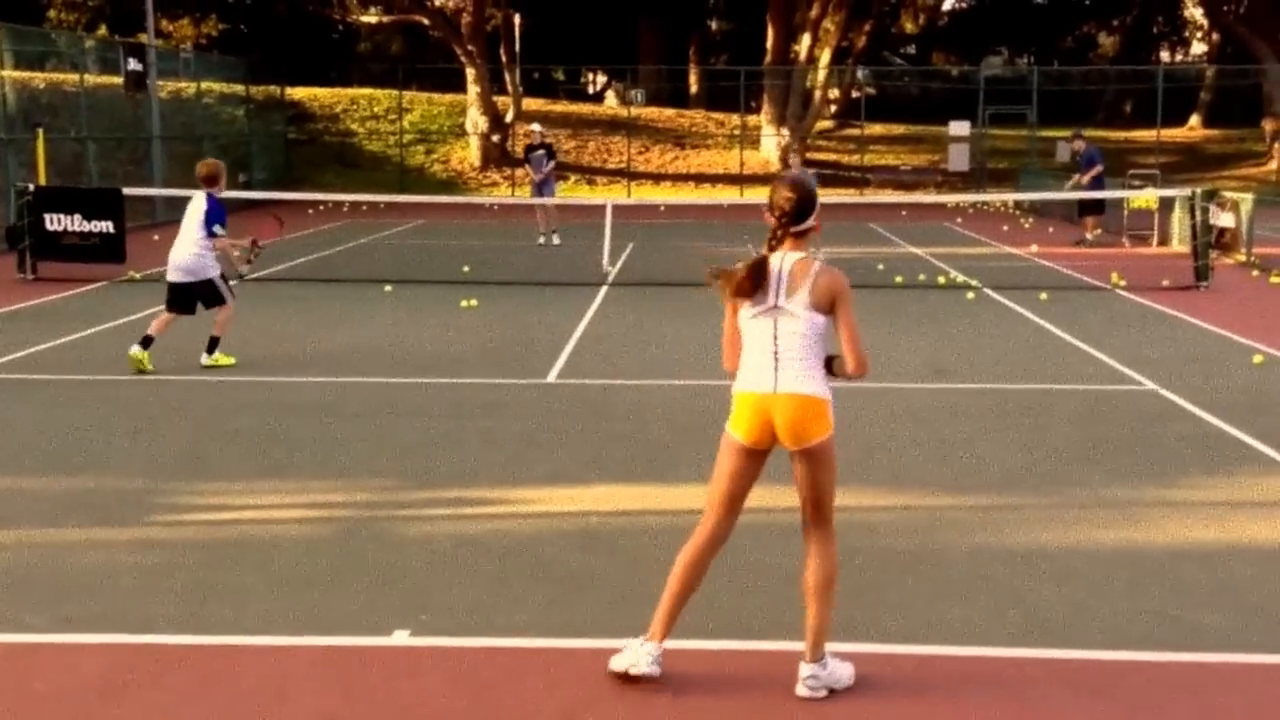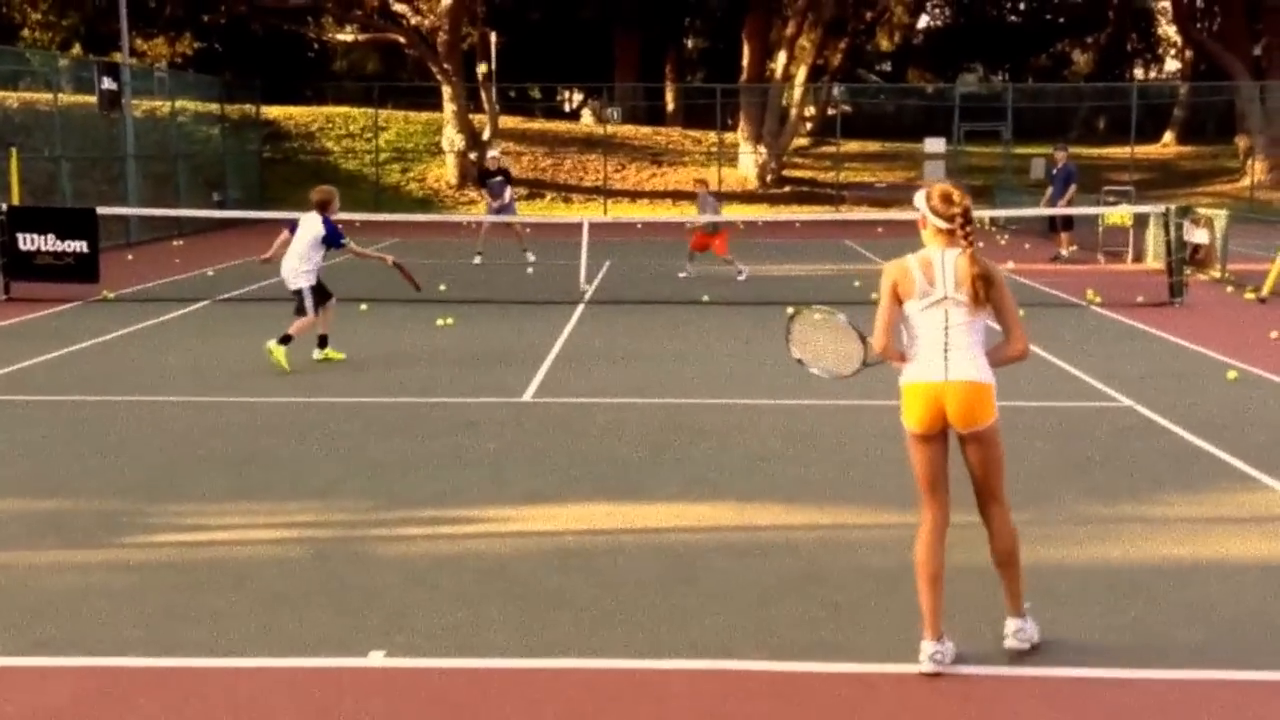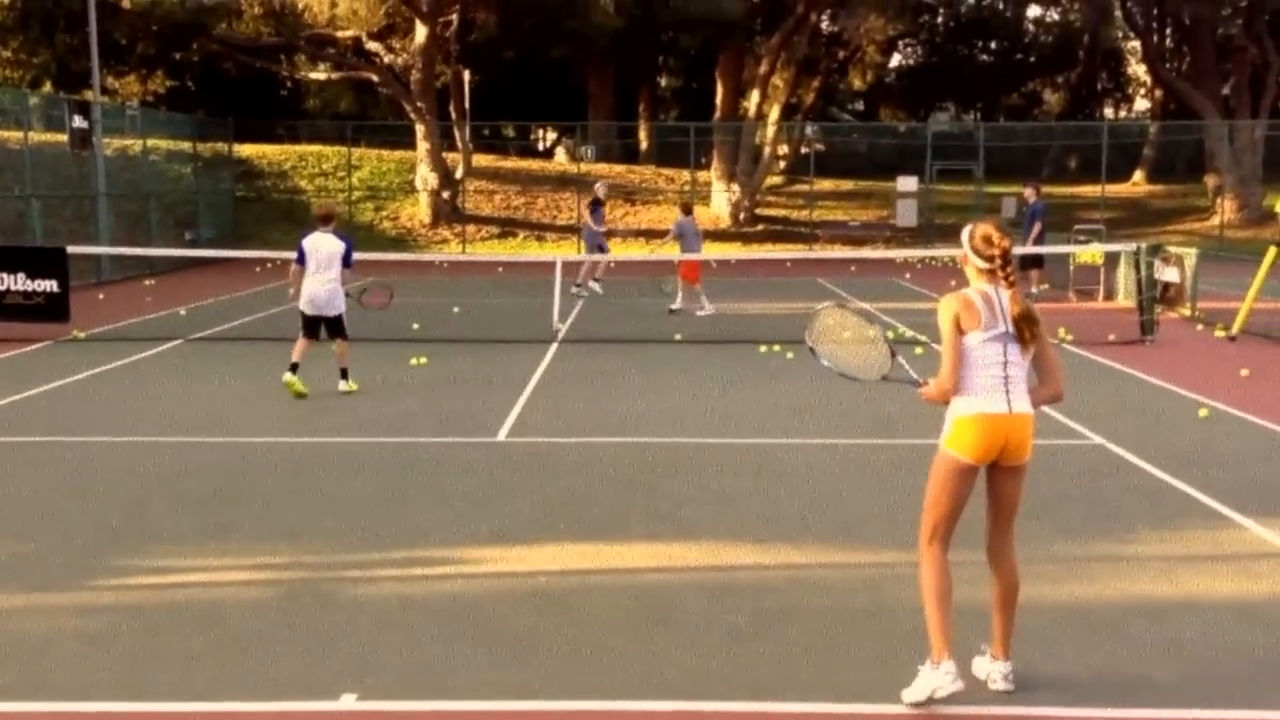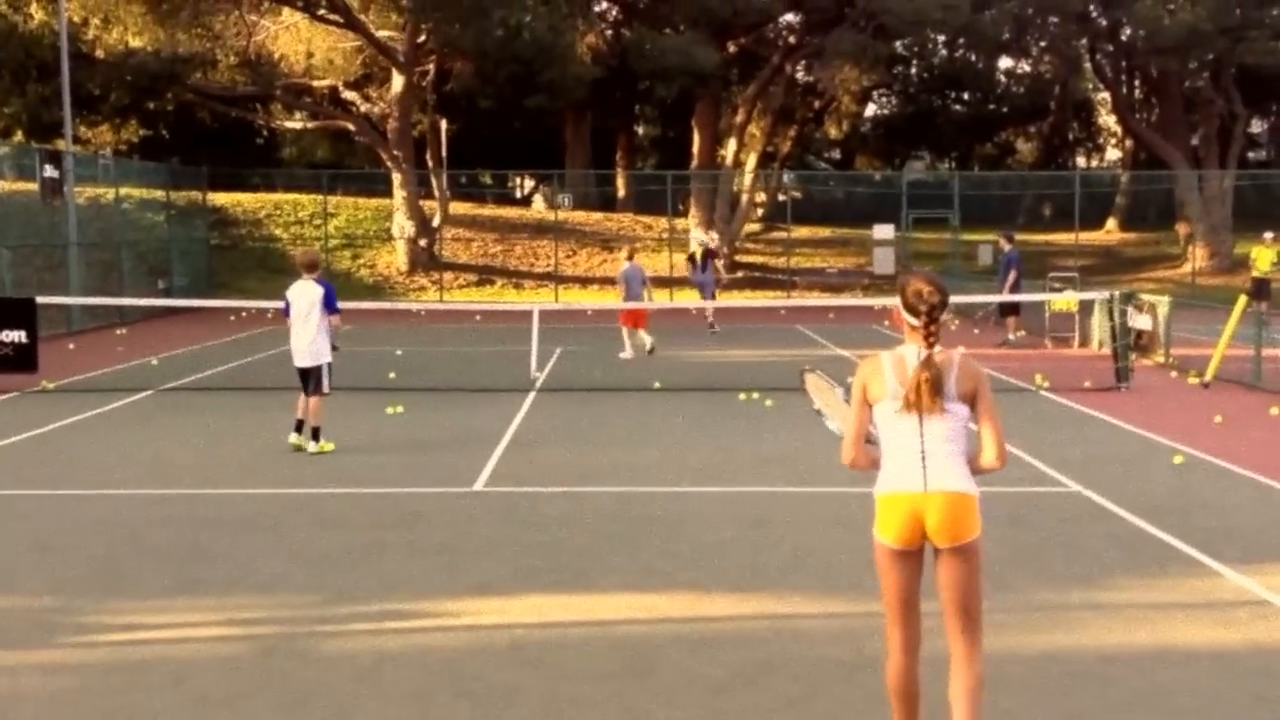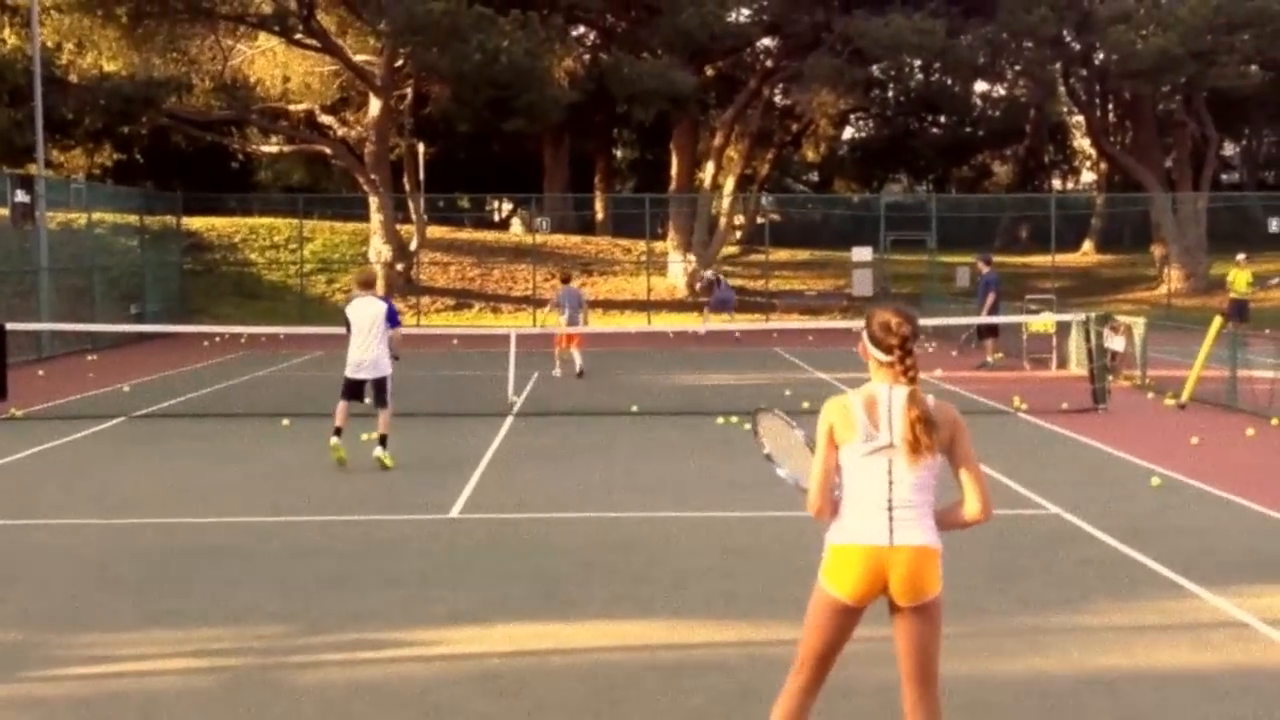
dt=1s
person 1, frame 1
left shoulder: (739, 275)
right shoulder: (830, 280)
right elbow: (856, 366)
left hip: (750, 405)
right hip: (807, 407)
left knee: (712, 529)
right knee: (819, 534)
left ankle: (650, 647)
right ankle: (815, 663)
person 1, frame 2
left shoulder: (898, 271)
right shoulder: (985, 272)
left elbow: (881, 345)
right elbow: (1018, 347)
right wrist: (968, 360)
left hip: (919, 394)
right hip: (972, 392)
left knee: (933, 515)
right knee: (993, 507)
left ankle: (933, 641)
right ankle: (1017, 620)
person 1, frame 3
left shoulder: (956, 304)
right shoulder: (1025, 311)
left elbow: (949, 383)
right elbow: (1053, 388)
left wrist: (933, 391)
right wrist: (1006, 401)
left hip: (971, 426)
right hip: (1019, 428)
left knee: (932, 544)
right knee: (1001, 546)
left ankle: (941, 664)
right ankle: (999, 661)
person 1, frame 4
left shoulder: (871, 371)
right shoulder: (968, 371)
left elbow: (852, 456)
right elbow: (994, 456)
left hip: (895, 506)
right hip: (955, 503)
left knee: (902, 640)
right knee: (966, 641)
person 1, frame 5
left shoulder: (838, 410)
right shoulder: (944, 416)
left elbow: (818, 505)
right elbow: (978, 508)
right wrist: (920, 519)
left hip: (851, 557)
right hip: (918, 560)
left knee: (804, 679)
person 2, frame 1
left shoulder: (196, 200)
right shoulder: (215, 205)
right elbow: (219, 244)
left wrist: (239, 243)
right wrist: (237, 263)
left hip: (177, 261)
right hip: (200, 262)
left knee: (171, 312)
right knee: (226, 305)
left ankle: (141, 348)
right ankle: (210, 354)
person 2, frame 2
left shoulder: (307, 218)
right shoulder: (329, 229)
left elbow: (286, 234)
right elbow: (355, 250)
left wrist: (271, 253)
right wrist: (383, 257)
left hip: (296, 269)
right hip: (301, 274)
left knee: (327, 302)
right knee: (310, 317)
left ankle: (322, 349)
right ankle: (279, 345)
person 2, frame 3
left shoulder: (306, 241)
right shoulder: (343, 243)
left elbow: (296, 269)
right elbow: (345, 275)
left wrist: (294, 288)
left hip: (309, 296)
right hip: (332, 296)
left knee: (305, 337)
right knee: (340, 339)
left ankle: (292, 373)
right ankle: (344, 381)
person 2, frame 4
left shoulder: (291, 290)
right shoulder: (324, 288)
left elbow: (290, 322)
right elbow: (335, 321)
right wrist: (332, 339)
left hip: (298, 349)
right hip: (318, 349)
left knee: (306, 393)
right knee: (317, 394)
left ankle: (296, 434)
right ankle: (315, 441)
person 2, frame 5
left shoulder: (350, 307)
right shoulder: (385, 305)
left elbow: (351, 334)
right elbow: (395, 332)
right wrist: (394, 352)
left hip: (355, 361)
right hip: (379, 362)
left knee: (344, 400)
right knee: (383, 407)
left ankle: (336, 438)
right ankle: (381, 448)
